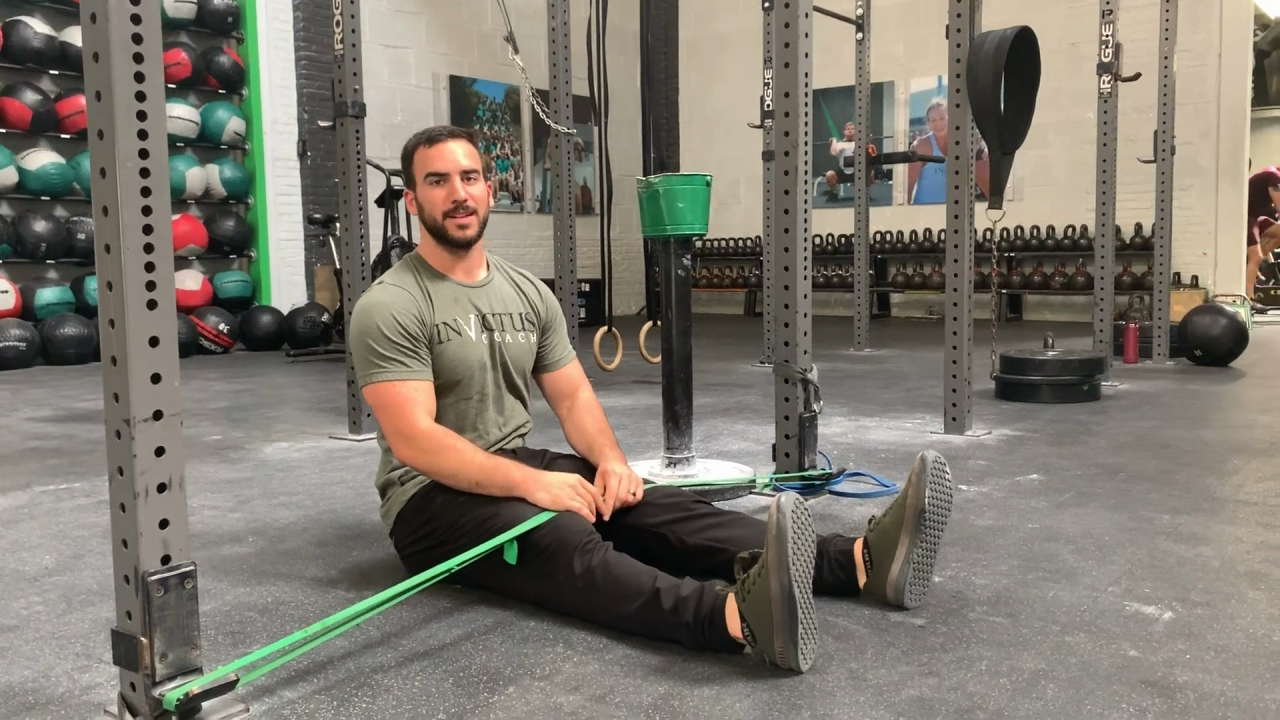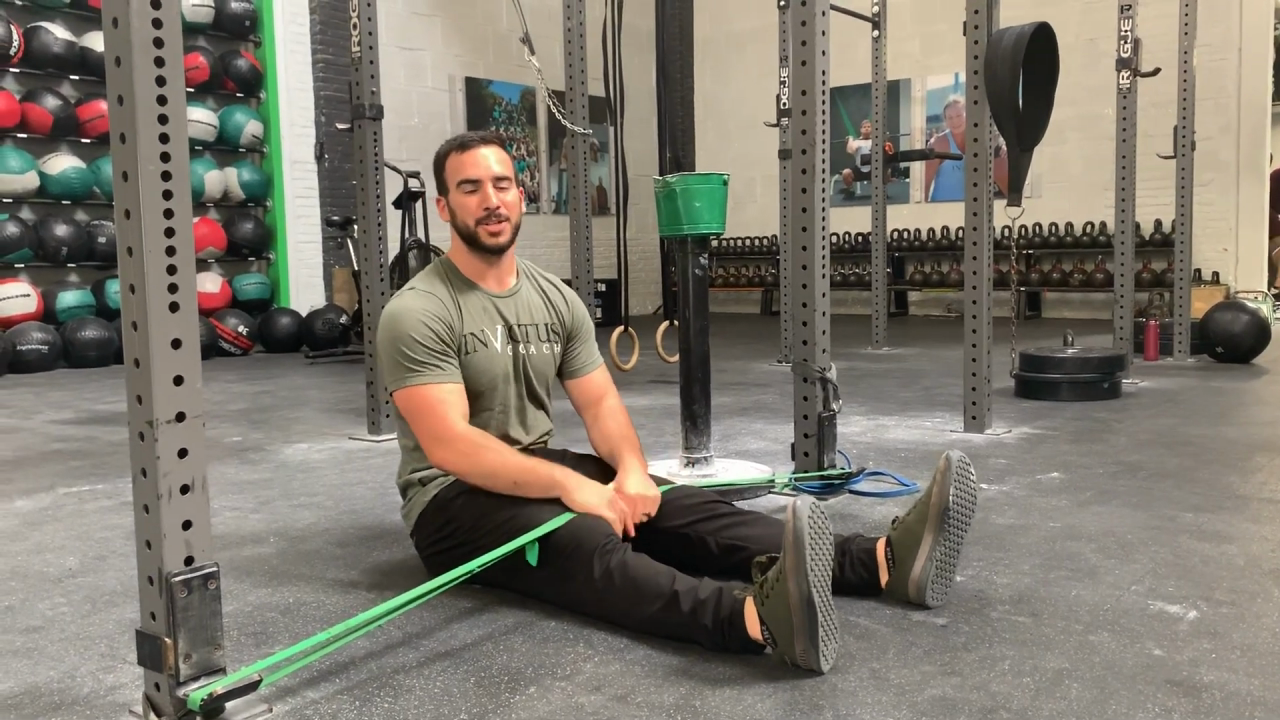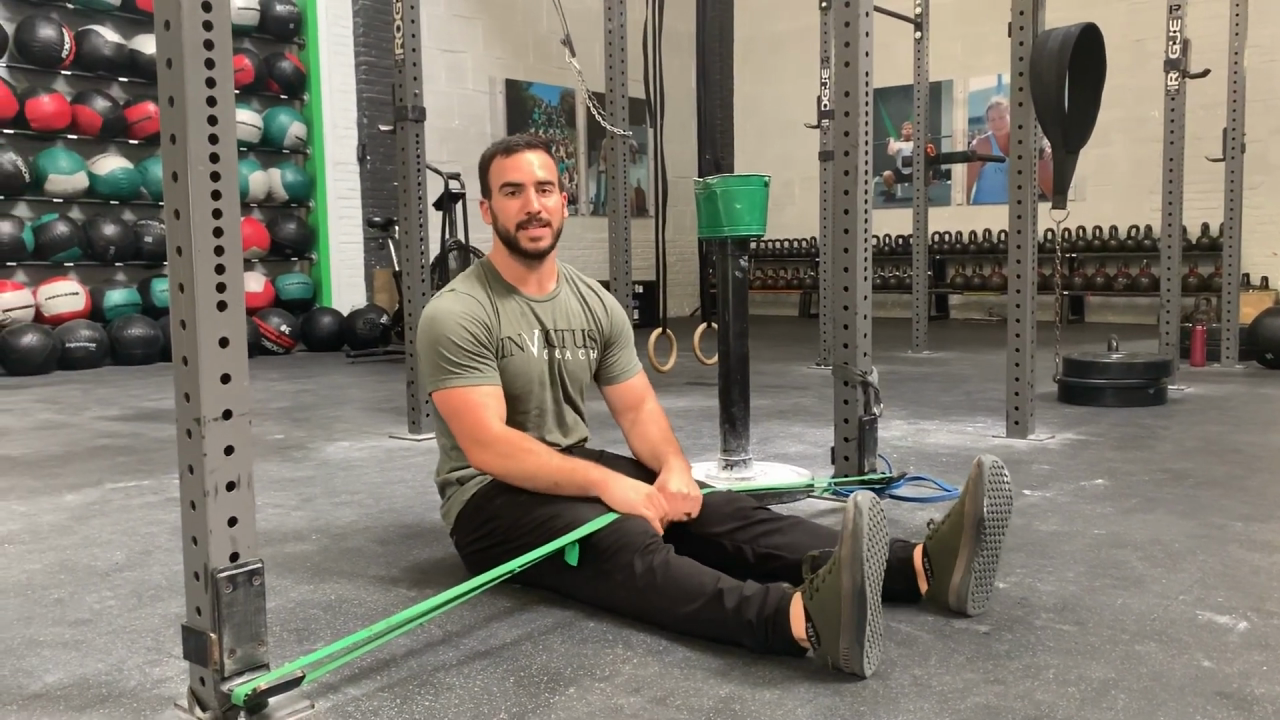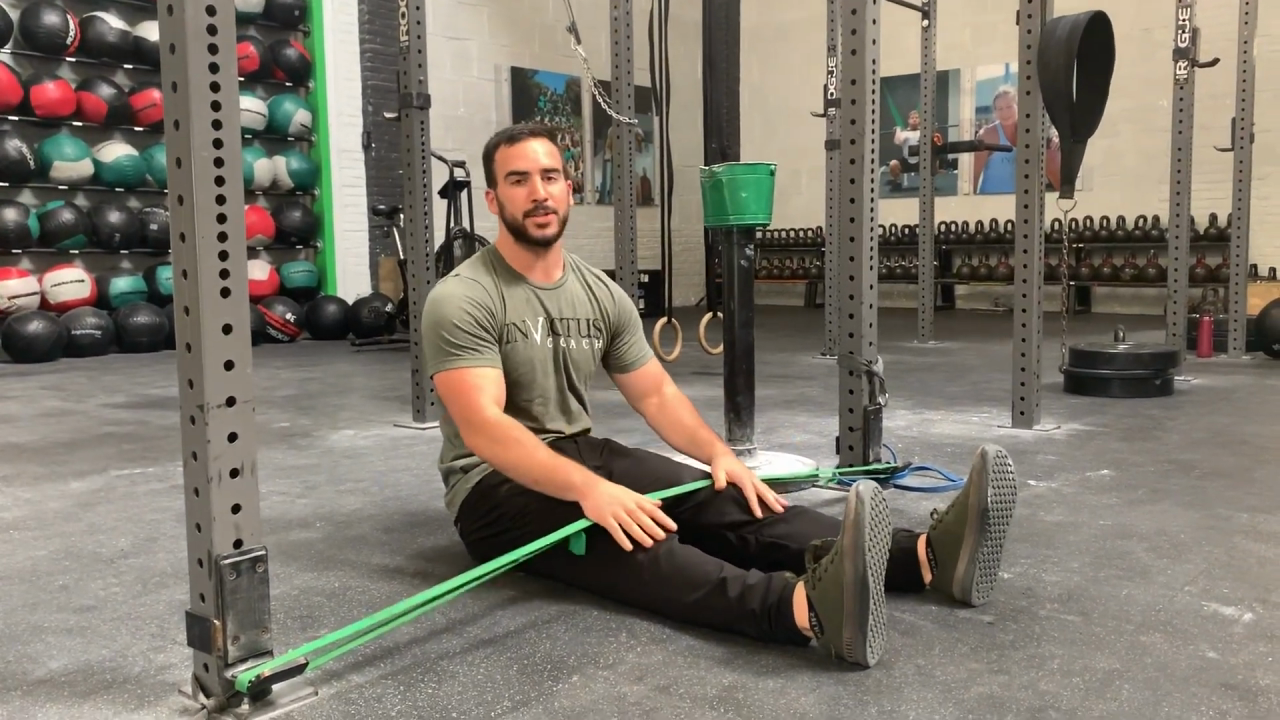
dt=1s
person 1, frame 1
left shoulder: (528, 292)
right shoulder: (390, 307)
left elbow: (573, 395)
right elbow: (415, 441)
left wrist: (610, 459)
right wrist: (532, 484)
left hip: (517, 466)
right hip: (433, 498)
left knee: (658, 509)
right knee: (565, 541)
left ankle: (858, 560)
right ankle: (735, 615)
person 1, frame 2
left shoulder: (555, 297)
right shoulder: (417, 312)
left elbow: (600, 403)
right elbow: (449, 445)
left wrist: (630, 468)
right wrist: (569, 485)
left hip: (537, 469)
right hip: (453, 499)
left knee: (681, 508)
right knee: (587, 543)
left ankle: (882, 560)
right ankle: (756, 616)
person 1, frame 3
left shoulder: (595, 302)
right shoulder: (456, 314)
left elbow: (637, 409)
right elbow: (488, 447)
left wrist: (673, 467)
right wrist: (605, 483)
left hip: (575, 472)
right hip: (491, 499)
left knee: (719, 514)
right knee: (626, 541)
left ankle: (920, 566)
right ankle: (801, 618)
person 1, frame 4
left shoulder: (600, 292)
right shoulder: (462, 299)
left elbow: (655, 393)
right elbow: (483, 427)
left wrist: (719, 453)
right wrist: (589, 489)
left hip: (581, 452)
right hip: (495, 486)
left knee: (720, 503)
right knee: (632, 536)
left ankle: (924, 556)
right ankle: (804, 607)
